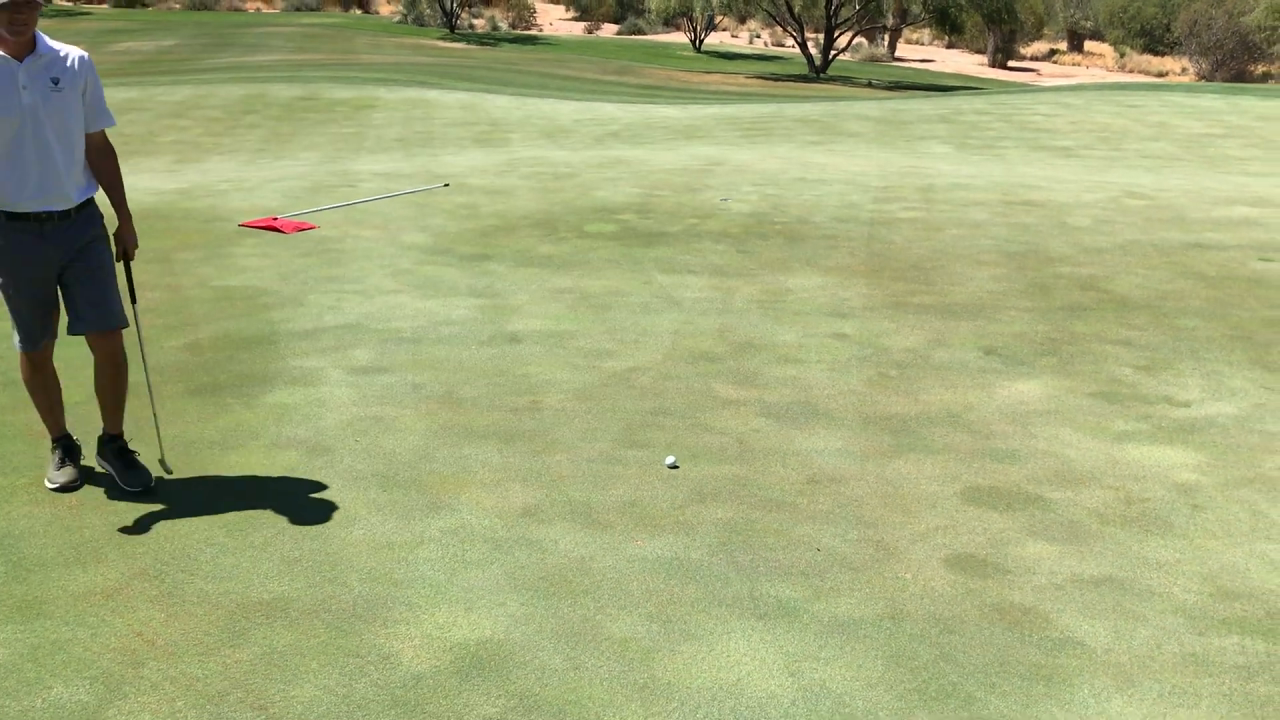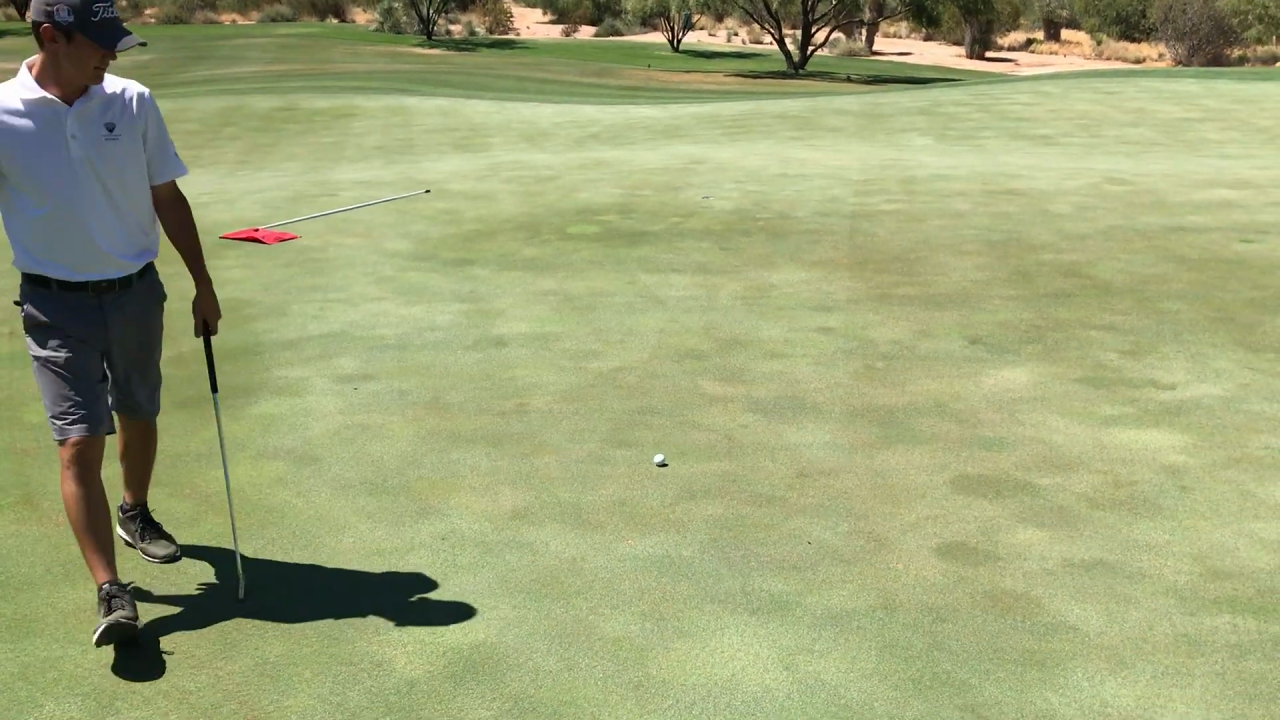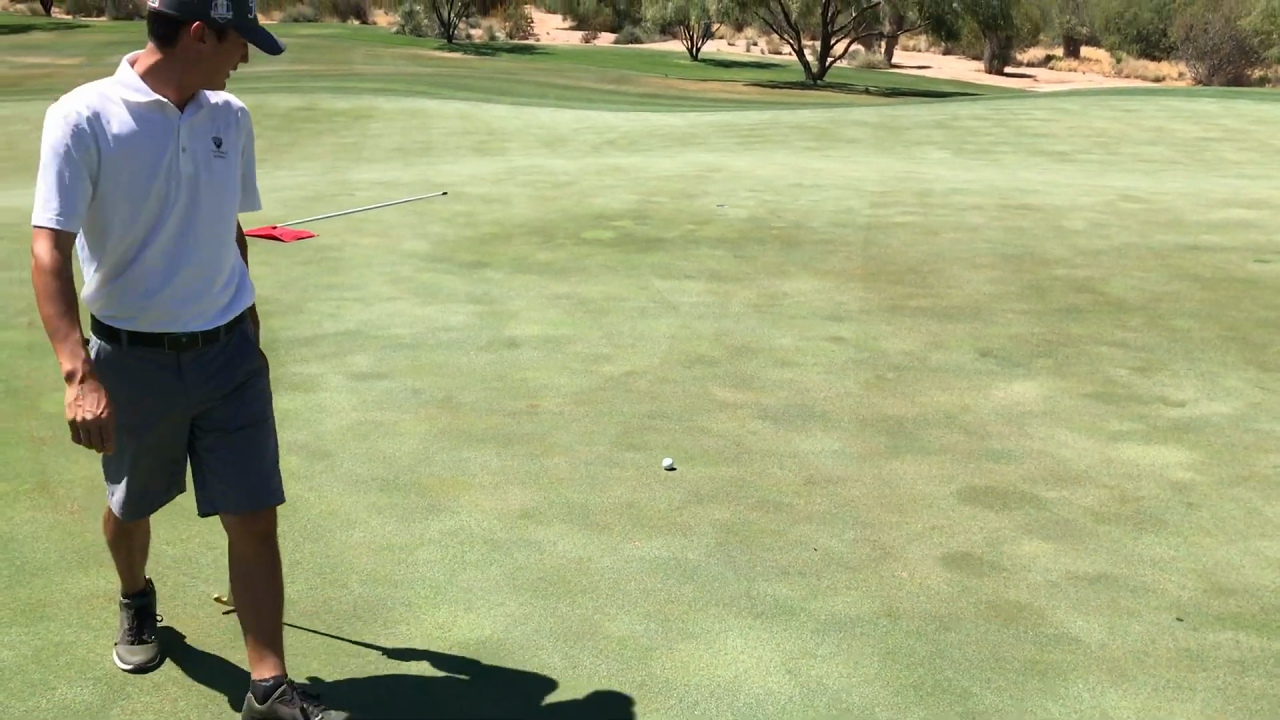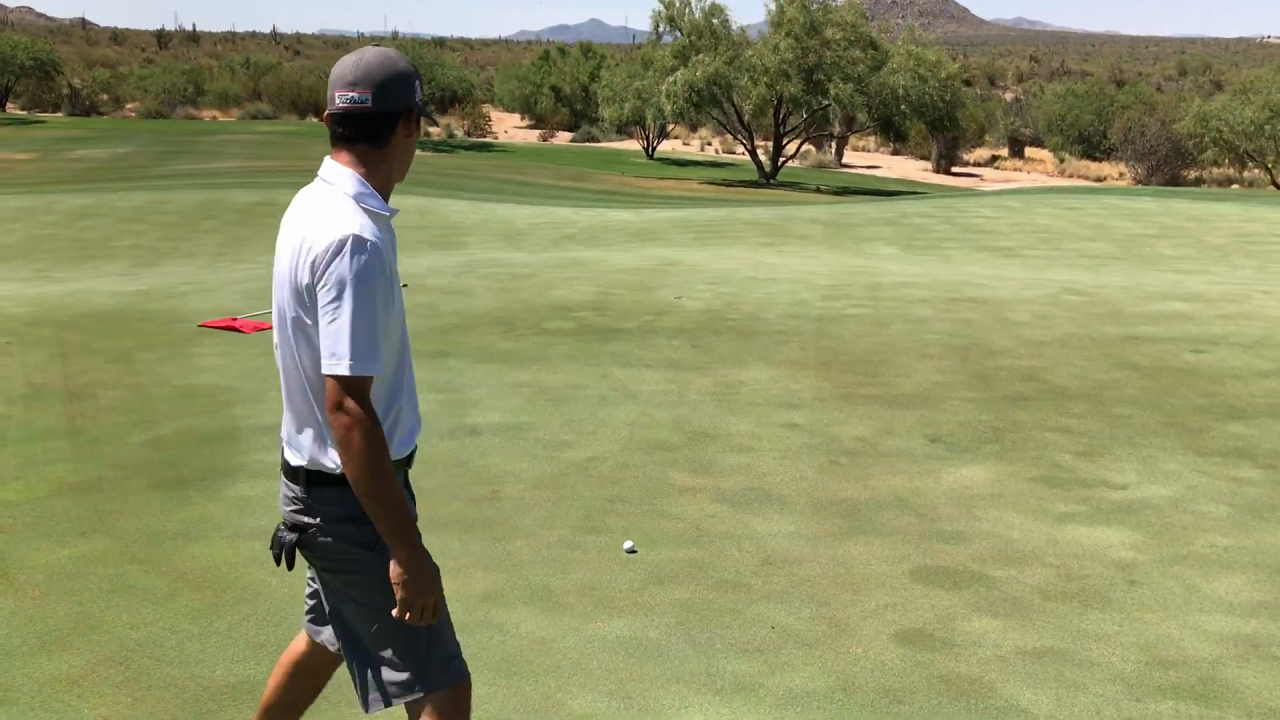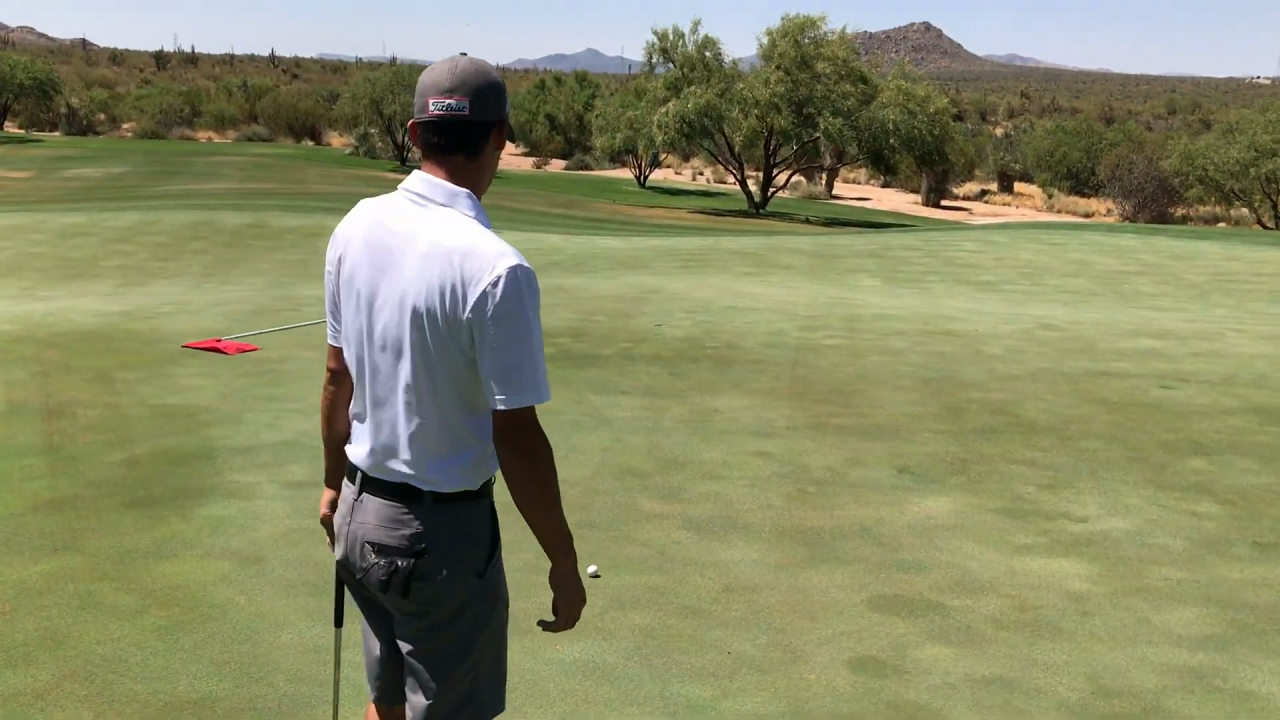
dt=0.7s
person 1, frame 1
left shoulder: (74, 64)
left elbow: (98, 147)
left wrist: (124, 220)
left hip: (80, 225)
left knee: (109, 339)
left ankle: (114, 444)
right ankle: (62, 446)
person 1, frame 2
left shoulder: (134, 102)
left elbow: (168, 199)
left wrist: (204, 286)
left hip: (135, 294)
right hip: (56, 307)
left knee: (138, 419)
right knee: (79, 449)
left ankle: (135, 512)
right ankle: (114, 595)
person 1, frame 3
left shoulder: (232, 117)
right shoulder: (81, 119)
right elbow: (50, 248)
right wrist: (78, 372)
left hip: (231, 353)
right hip: (137, 359)
left knee: (254, 521)
right knee: (133, 513)
right ankle: (139, 601)
person 1, frame 4
left shoulder: (322, 206)
right shoulder: (351, 236)
right elbow: (348, 408)
right wrist: (407, 549)
left hip: (337, 482)
right hip: (349, 496)
left knee: (332, 636)
person 1, frame 5
left shoulder: (355, 228)
right shoulder: (496, 268)
left elbow: (338, 377)
right elbow: (517, 438)
right wrist: (564, 563)
left hip: (362, 512)
right hip: (443, 530)
